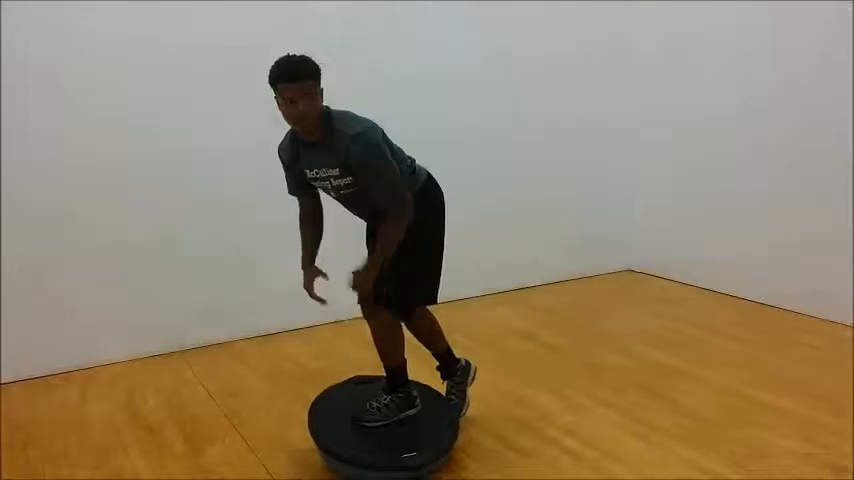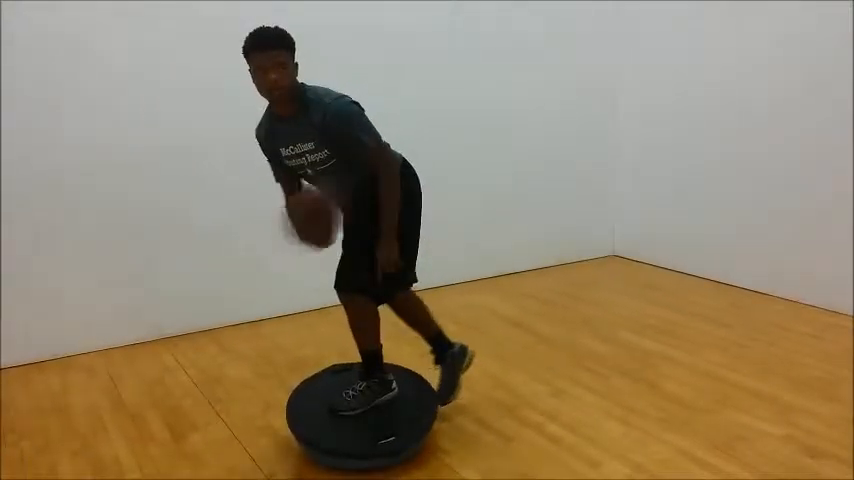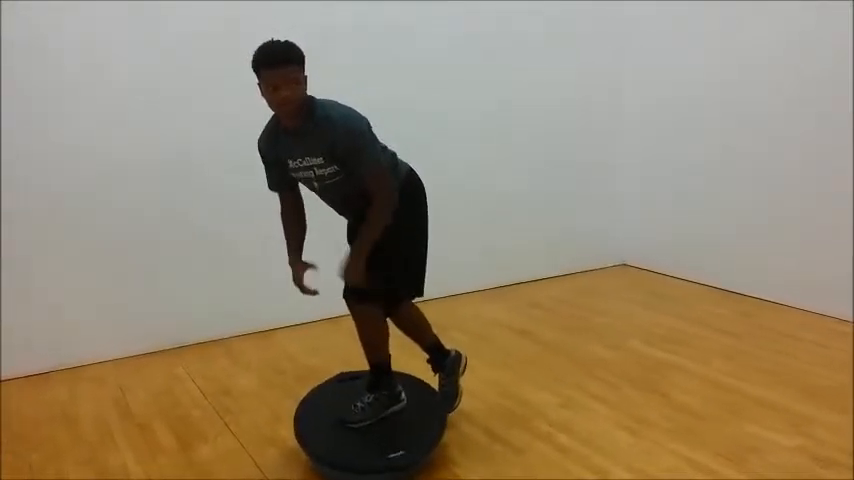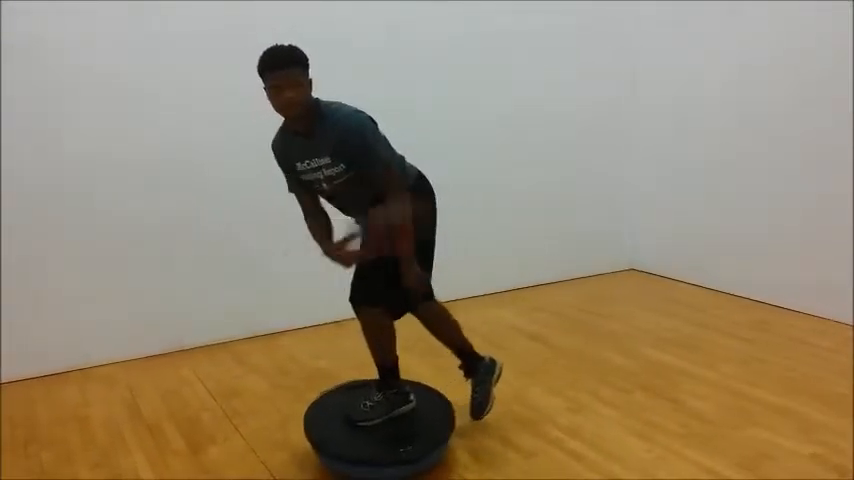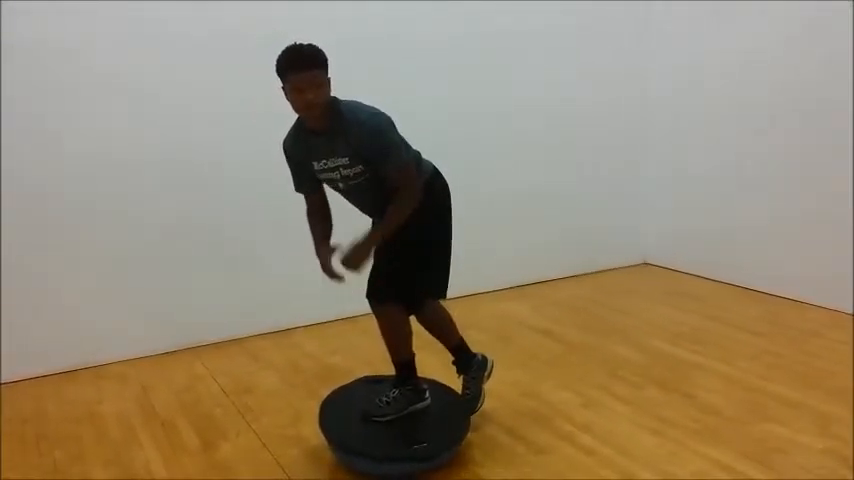
dt=1s
person 1, frame 1
left shoulder: (359, 138)
right shoulder: (290, 151)
left elbow: (401, 209)
right elbow: (309, 209)
left wrist: (371, 270)
right wrist: (308, 264)
left hip: (417, 206)
right hip: (382, 213)
left knee: (381, 302)
right knee: (401, 302)
left ankle: (399, 394)
right ankle: (454, 368)
person 1, frame 2
left shoulder: (337, 110)
right shoulder: (267, 133)
left elbow: (387, 169)
right elbow: (292, 191)
left wrist: (387, 238)
left hip: (392, 196)
right hip: (356, 205)
left knee: (353, 288)
right knee: (393, 289)
left ankle: (375, 380)
right ankle: (448, 351)
person 1, frame 3
left shoulder: (343, 123)
right shoulder: (270, 142)
left elbow: (386, 192)
right elbow: (290, 202)
left wrist: (359, 255)
right wrist: (295, 259)
left hip: (399, 201)
right hip: (361, 211)
left knee: (362, 294)
right knee: (387, 297)
left ankle: (383, 390)
right ankle: (444, 360)
person 1, frame 4
left shoulder: (350, 124)
right shoulder: (283, 147)
left elbow: (396, 190)
right elbow: (311, 210)
left wrist: (406, 258)
right wrist: (330, 248)
left hip: (408, 205)
right hip: (371, 216)
left knee: (369, 299)
right knee: (413, 298)
left ankle: (392, 391)
right ankle: (476, 365)
person 1, frame 5
left shoulder: (368, 124)
right shoulder: (295, 145)
left elbow: (410, 189)
right elbow: (316, 202)
left wrist: (369, 244)
right wrist: (322, 248)
left hip: (424, 201)
right hip: (386, 211)
left knee: (386, 296)
right knee: (411, 296)
left ankle: (409, 386)
right ankle: (469, 363)
